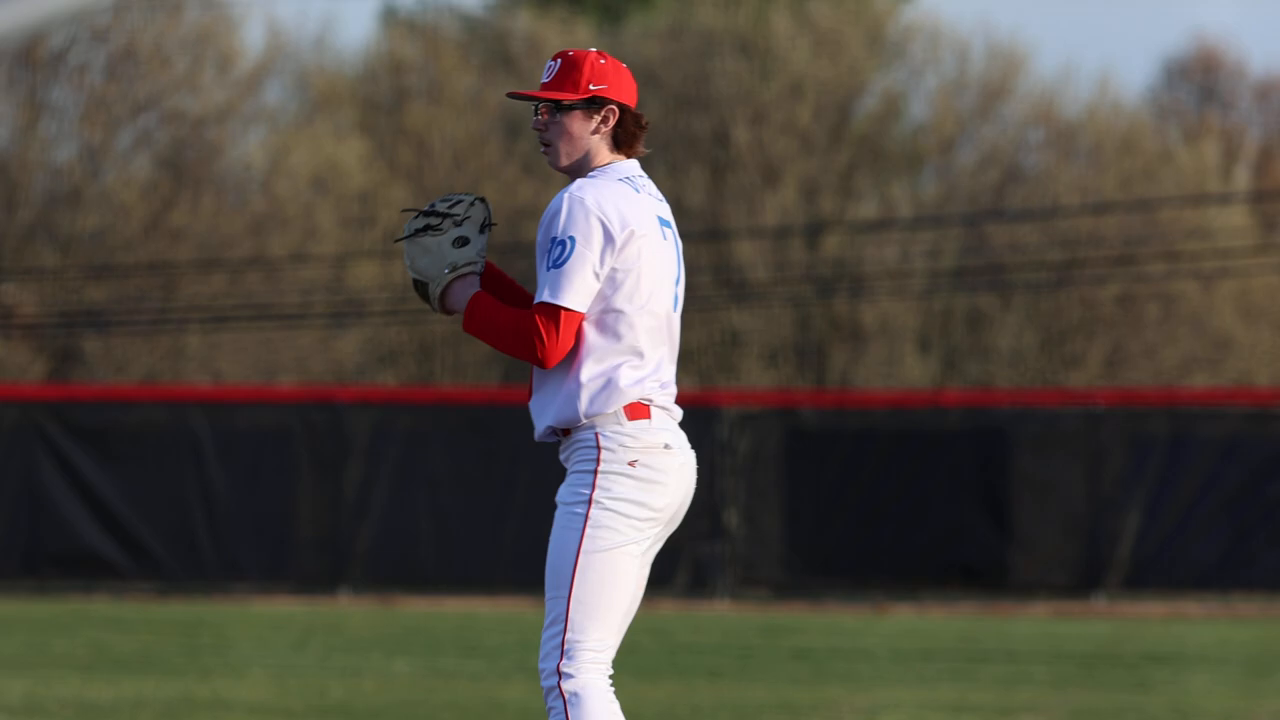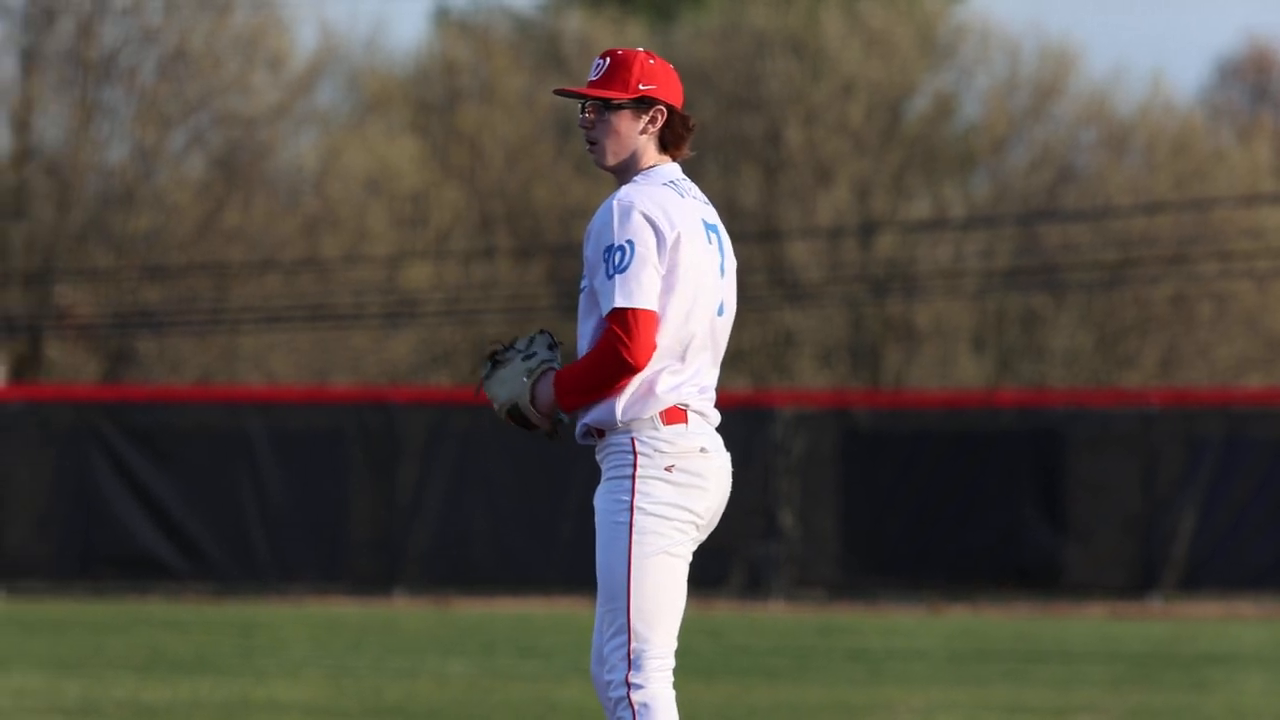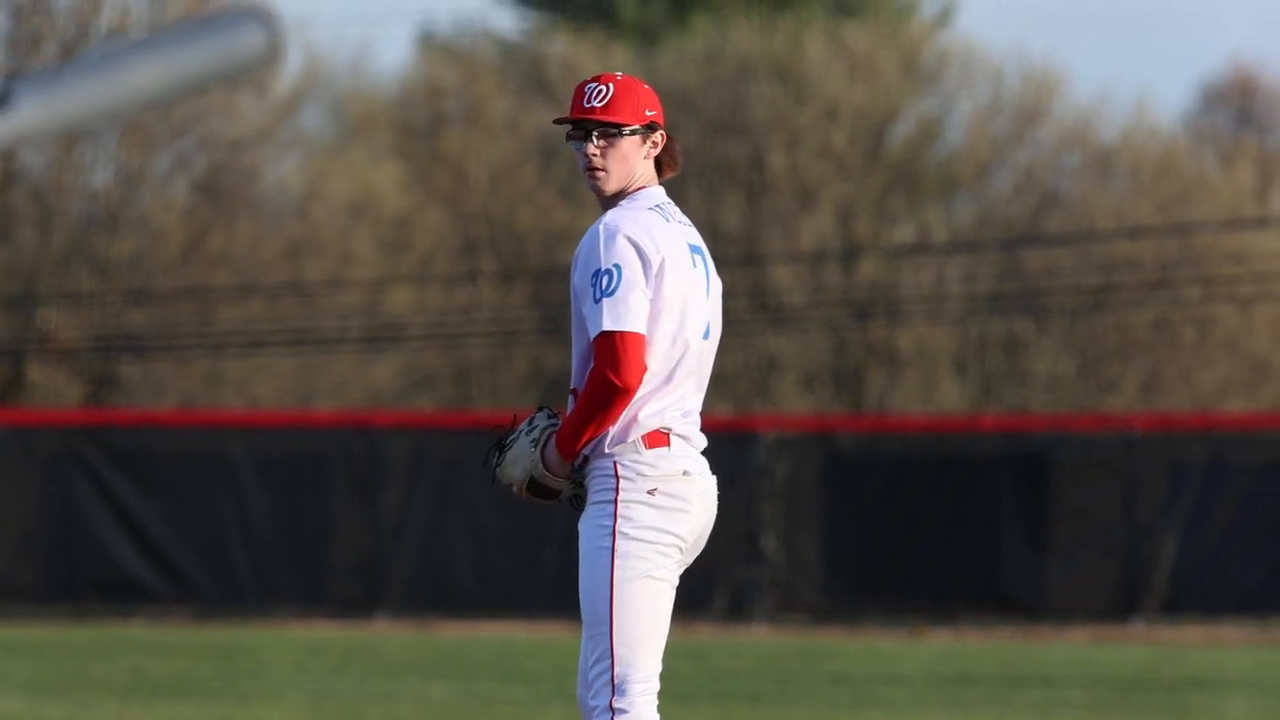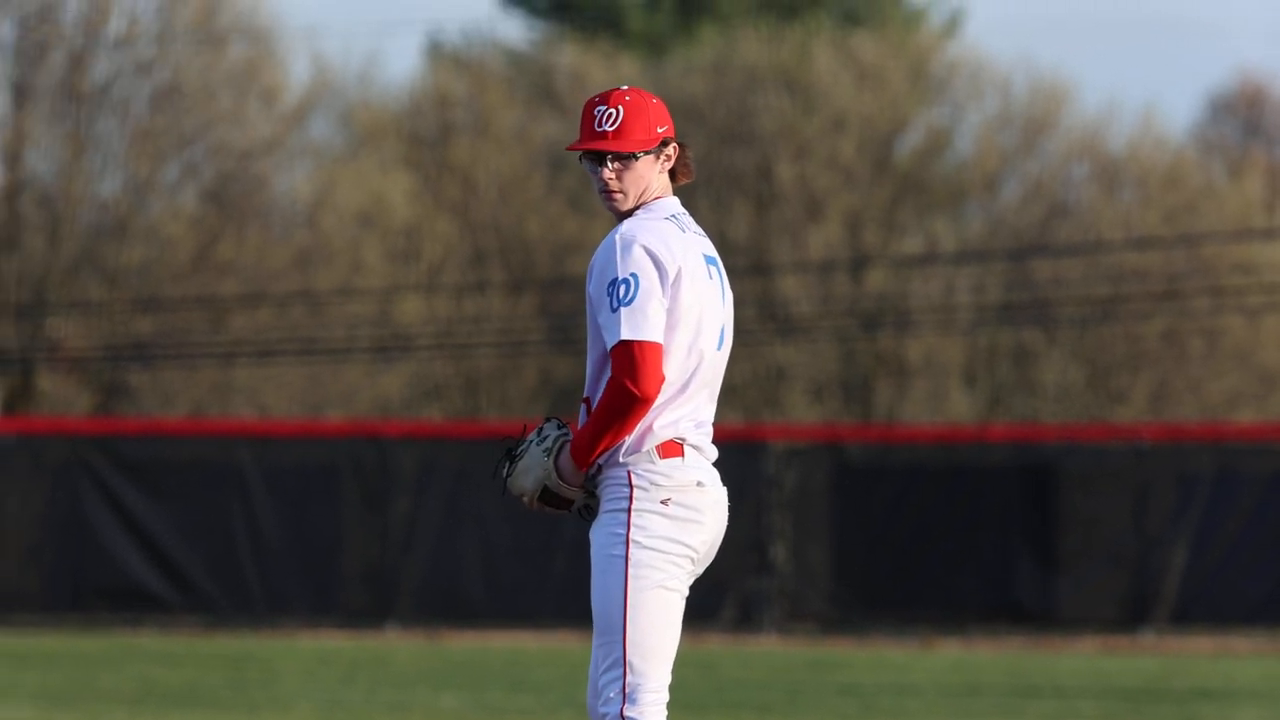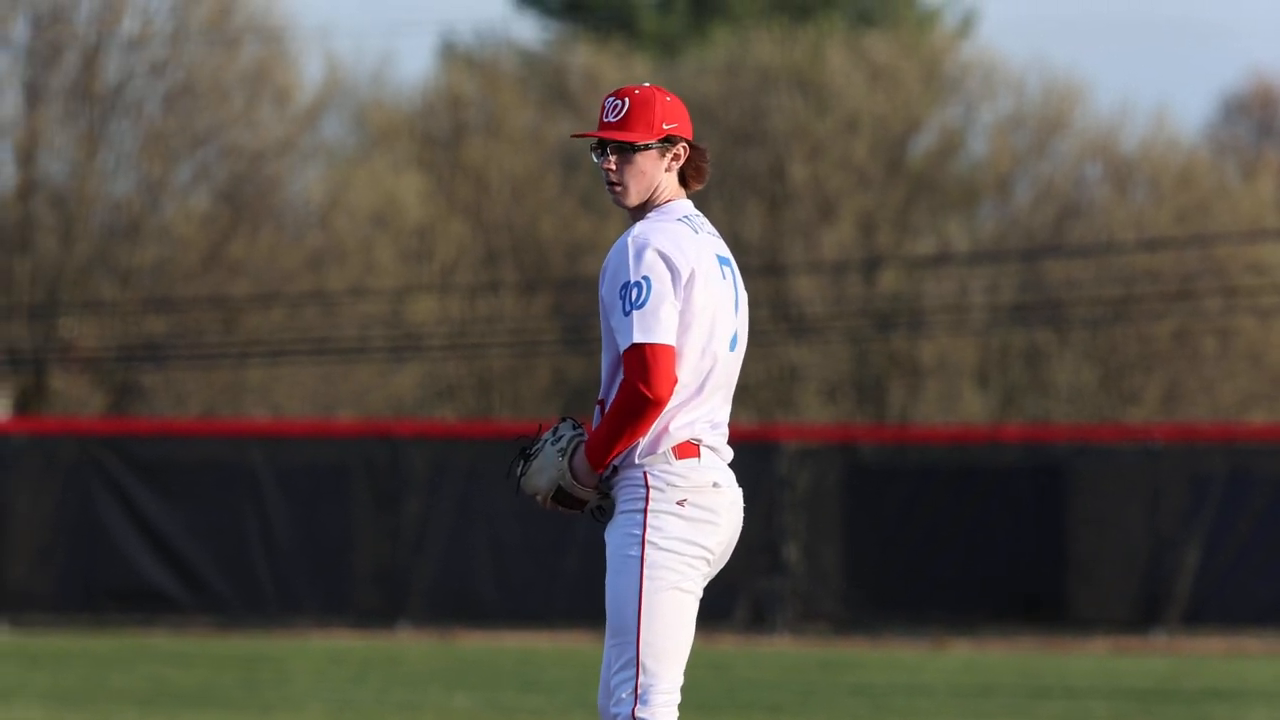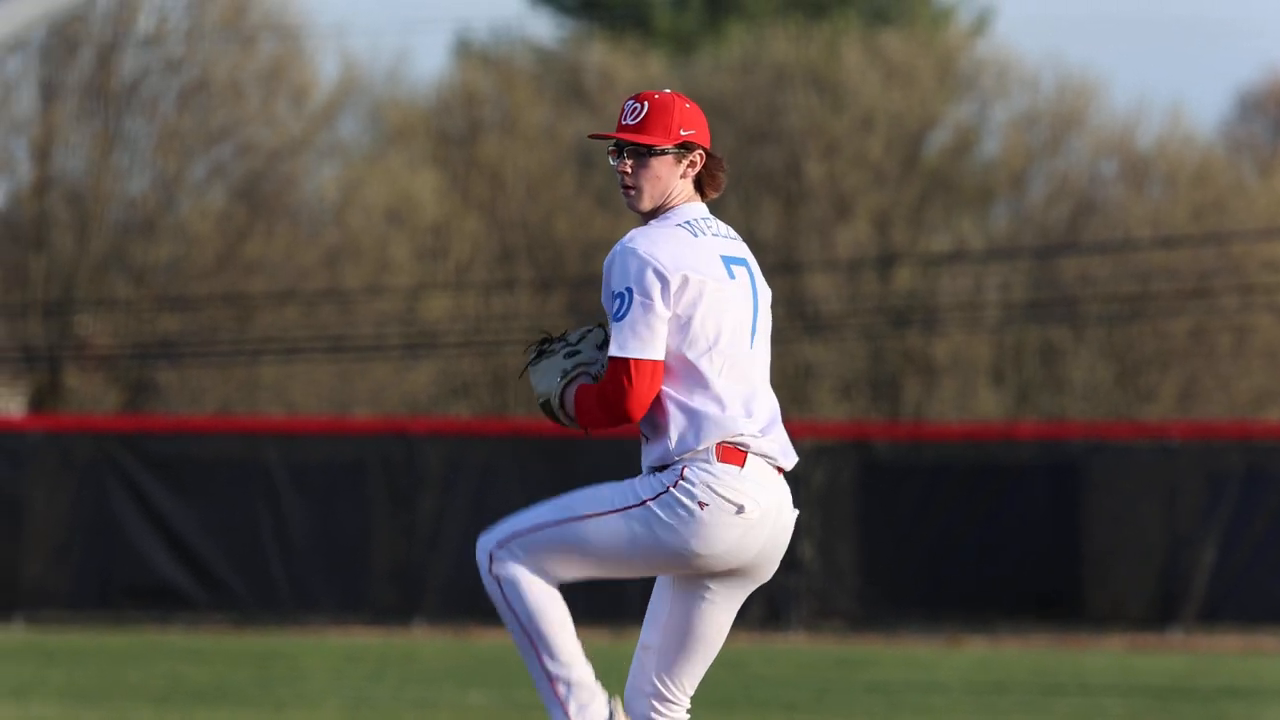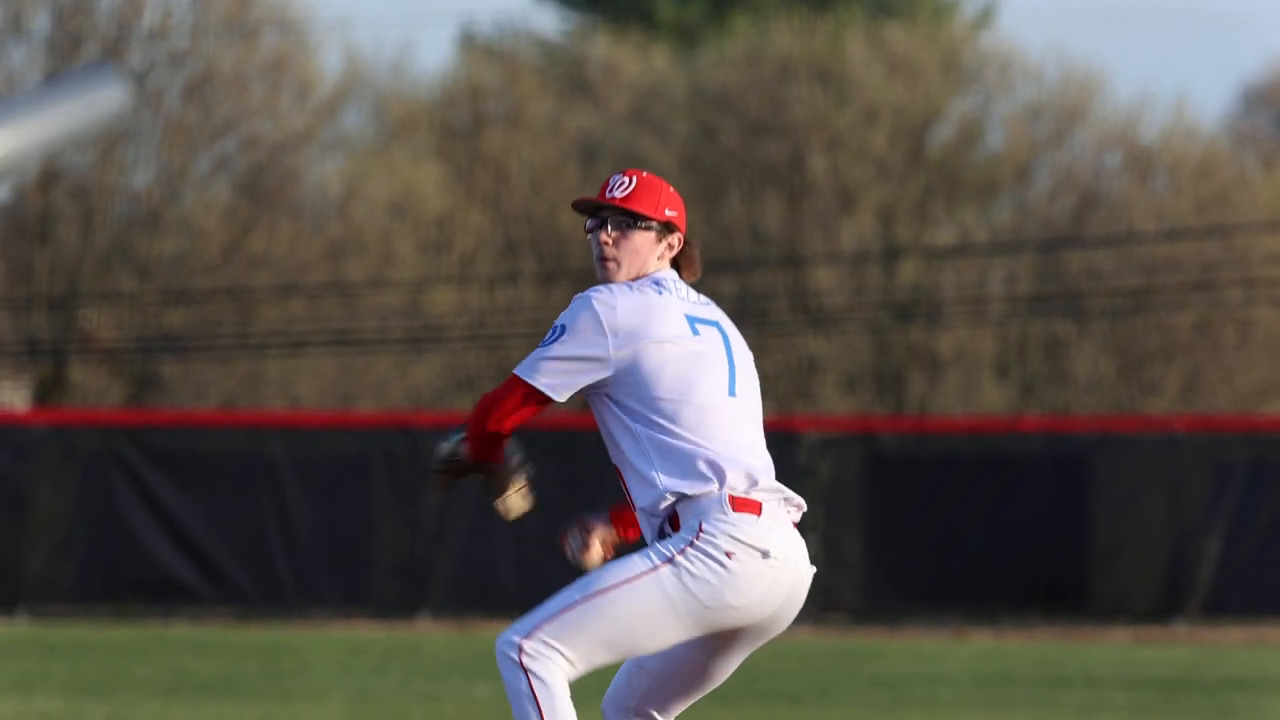
dt=0.4s
person 1, frame 1
left shoulder: (583, 202)
right shoulder: (648, 202)
left elbow: (547, 341)
left wrist: (468, 309)
right wrist: (485, 278)
left hip: (616, 455)
right hip: (657, 449)
right knee: (573, 663)
person 1, frame 2
left shoulder: (631, 207)
right shoulder: (698, 210)
left elbow: (629, 346)
left wrist: (556, 393)
right wrist: (571, 369)
left hip: (653, 455)
right hip: (696, 449)
right knee: (618, 665)
person 1, frame 3
left shoulder: (616, 232)
right shoulder: (685, 233)
left elbow: (619, 370)
left wrist: (564, 446)
right wrist: (581, 441)
left hip: (636, 479)
right hip: (684, 473)
person 1, frame 4
left shoulder: (632, 243)
right shoulder: (696, 243)
left elbow: (638, 382)
left wrist: (578, 456)
right wrist: (593, 449)
left hip: (649, 491)
right hip: (695, 485)
person 1, frame 5
left shoulder: (646, 245)
right shoulder: (712, 245)
left elbow: (650, 382)
left wrist: (591, 456)
right wrist: (606, 443)
left hip: (666, 494)
right hip: (711, 491)
person 1, frame 6
left shoulder: (644, 250)
right shoulder: (734, 252)
left elbow: (628, 399)
left wrist: (572, 395)
right wrist: (610, 349)
left hip: (707, 498)
right hip: (767, 507)
left knee: (501, 554)
person 1, frame 7
left shoulder: (606, 310)
right shoulder: (713, 325)
left elbow: (500, 409)
left wrist: (482, 450)
right wrist: (616, 526)
left hip: (730, 558)
left knee: (523, 652)
